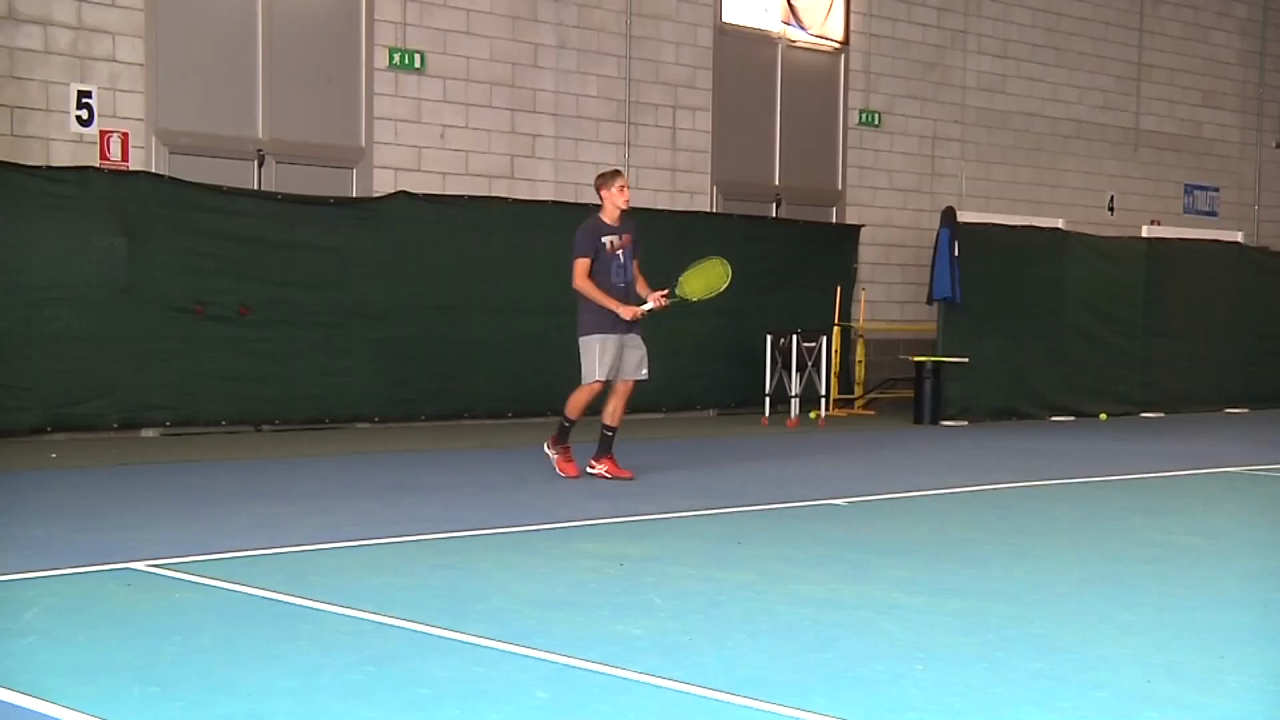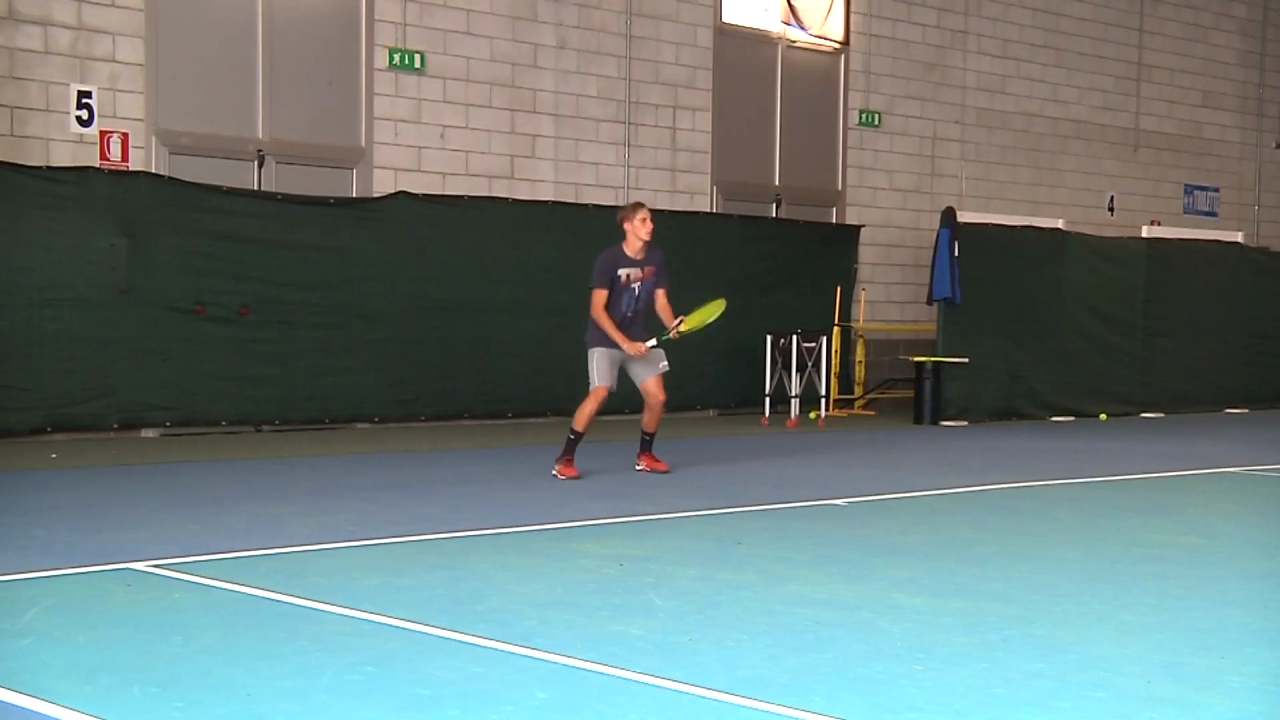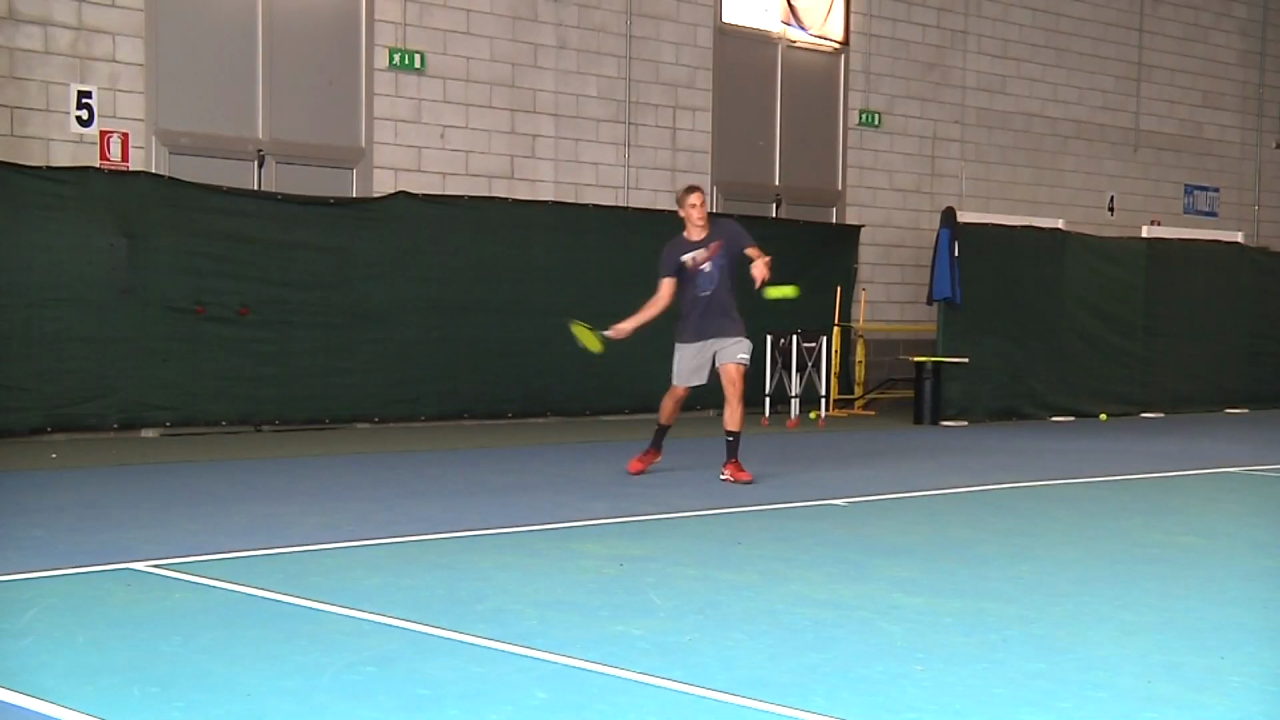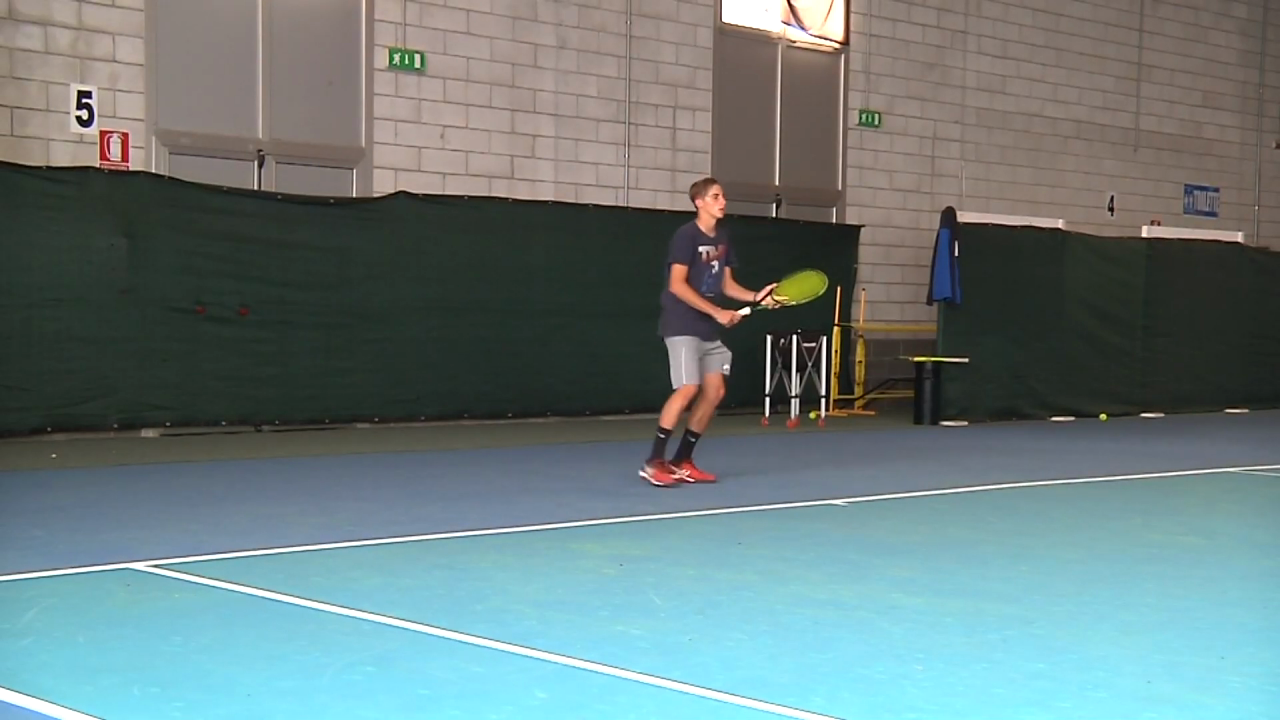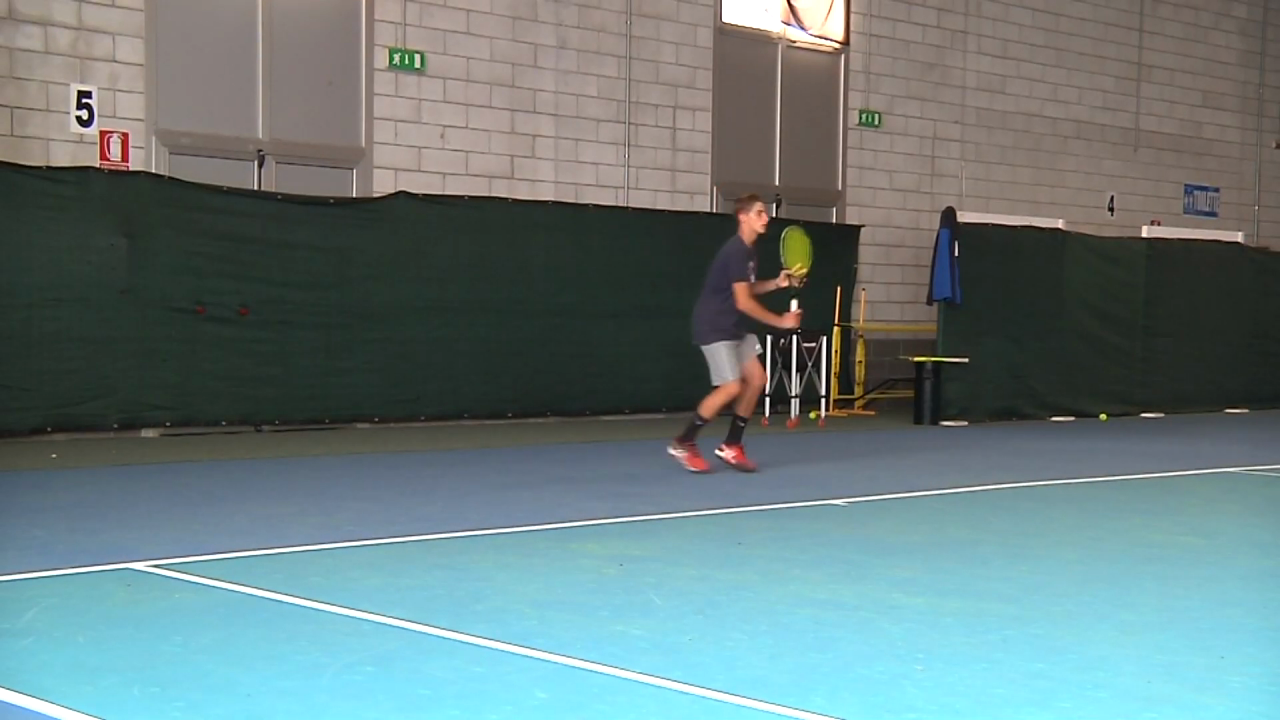
dt=1s
person 1, frame 1
left shoulder: (629, 228)
right shoulder: (589, 229)
right elbow: (579, 280)
left wrist: (649, 296)
right wrist: (618, 307)
left hip: (627, 325)
right hip: (599, 323)
left knee: (623, 386)
right knee: (594, 384)
left ankle: (602, 459)
right ankle: (558, 443)
person 1, frame 2
left shoulder: (656, 258)
right shoulder: (608, 259)
left elbow: (661, 302)
right elbow: (597, 309)
left wrist: (672, 324)
right wrist: (624, 342)
left hip: (640, 340)
right hip: (606, 340)
left knee: (657, 396)
right knee: (599, 394)
left ankle: (645, 454)
right ankle: (565, 458)
person 1, frame 3
left shoulder: (726, 230)
right shoulder: (674, 248)
left elbow: (757, 254)
right elbow: (663, 298)
left wrist: (760, 263)
right wrist: (631, 323)
left hip: (729, 327)
right hip: (692, 332)
left knee: (734, 388)
right knee: (678, 392)
left ankle: (732, 463)
right ankle: (654, 449)
person 1, frame 4
left shoulder: (723, 238)
right shoulder: (685, 236)
left elbow: (727, 284)
right elbow: (676, 285)
left wrist: (756, 297)
right wrist: (717, 312)
left hip: (708, 328)
right hip: (681, 325)
left knee: (715, 391)
right knee: (688, 389)
left ankle: (682, 460)
right ankle: (654, 461)
person 1, frame 5
left shoulder: (746, 249)
right shoulder: (737, 251)
right elbow: (743, 302)
left wrist: (777, 283)
right wrist: (779, 321)
left hip: (730, 326)
right hip: (712, 327)
left knee: (757, 379)
right knee: (731, 386)
left ankle: (731, 445)
right ankle: (683, 443)
